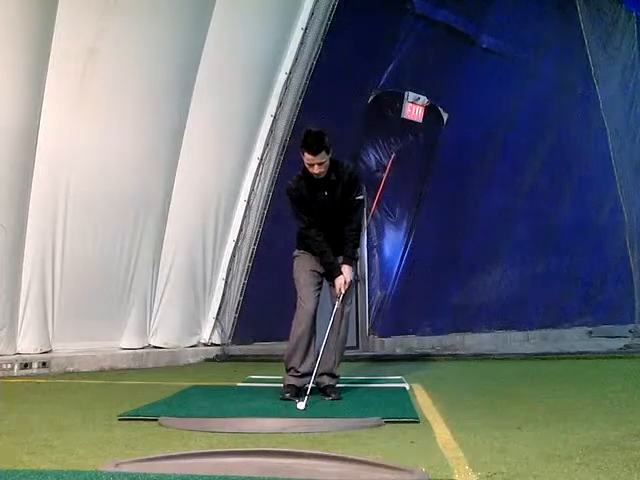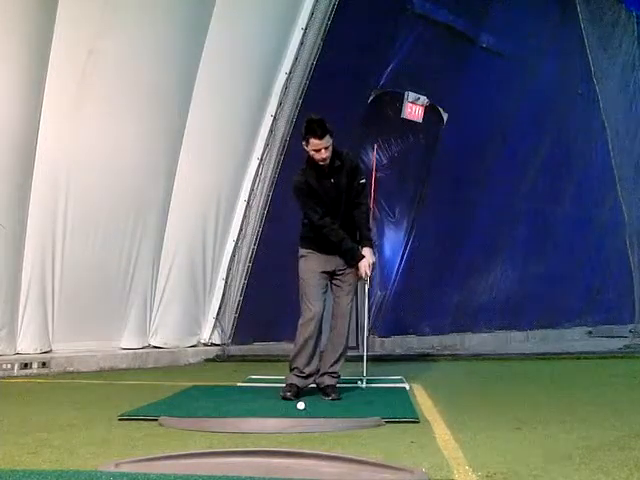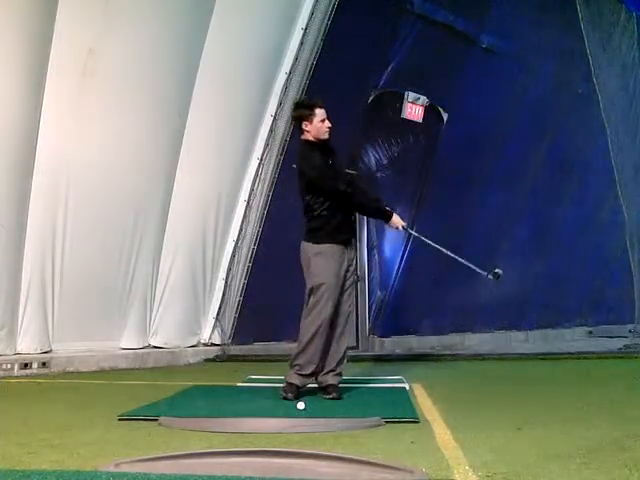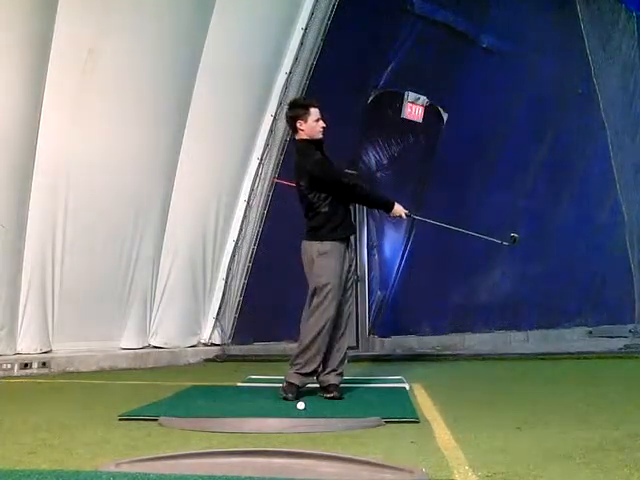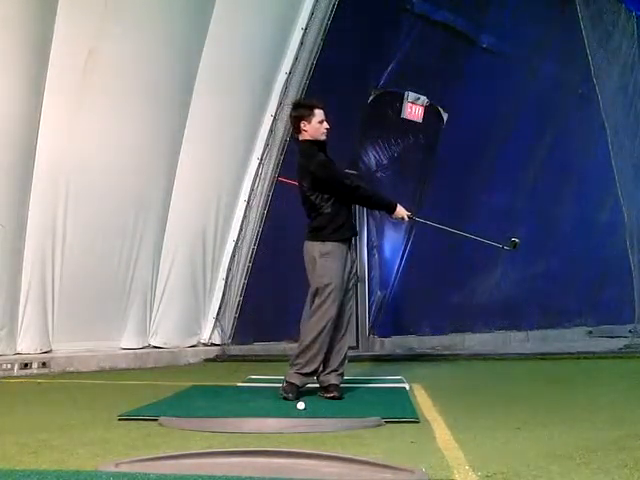
dt=1s
person 1, frame 1
left shoulder: (349, 177)
right shoulder: (296, 187)
left elbow: (353, 223)
right elbow: (311, 232)
left wrist: (347, 263)
right wrist: (333, 272)
left hip: (342, 254)
right hip: (309, 254)
left knee: (342, 312)
right knee: (306, 310)
left ankle: (326, 377)
right ankle: (294, 378)
person 1, frame 2
left shoulder: (349, 166)
right shoulder: (303, 182)
left elbow: (360, 207)
right elbow: (324, 223)
left wrist: (366, 246)
right wrist: (357, 255)
left hip: (348, 254)
right hip: (315, 253)
left knee: (342, 315)
right knee: (312, 314)
left ankle: (327, 378)
right ankle: (297, 377)
person 1, frame 3
left shoulder: (327, 152)
right shoulder: (310, 162)
left elbow: (352, 187)
right elbow: (346, 195)
left wrist: (382, 207)
right wrist: (387, 215)
left hip: (345, 243)
right hip: (322, 247)
left knee: (342, 314)
right knee: (319, 313)
left ankle: (329, 377)
right ankle: (297, 377)
person 1, frame 4
left shoulder: (314, 156)
right shoulder: (310, 160)
left elbow: (343, 189)
right elbow: (349, 187)
right wrist: (389, 205)
left hip: (339, 242)
right hip: (323, 245)
left knee: (341, 313)
right knee: (322, 312)
left ankle: (329, 377)
right ankle: (296, 377)
person 1, frame 5
left shoulder: (316, 158)
right shoulder: (313, 161)
left elbow: (345, 190)
right elbow: (352, 189)
right wrist: (391, 207)
left hip: (340, 243)
right hip: (325, 245)
left knee: (341, 313)
right knee: (324, 313)
left ankle: (329, 377)
right ankle: (296, 377)
